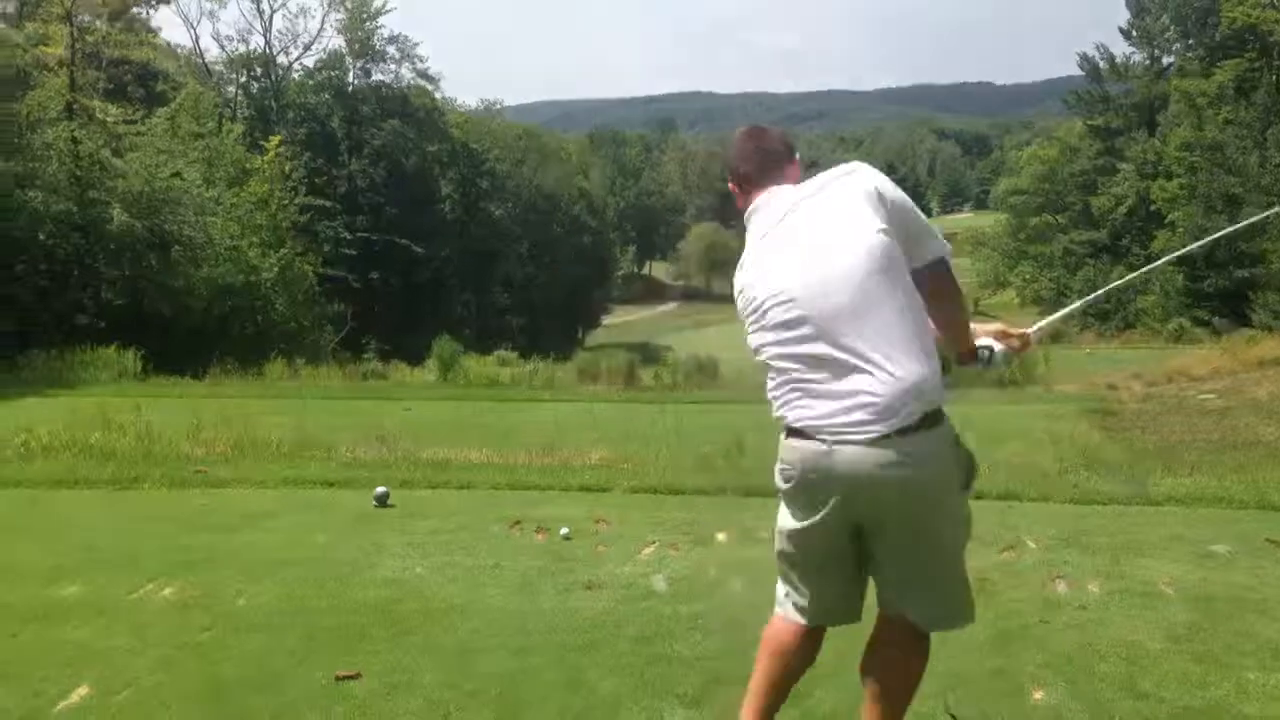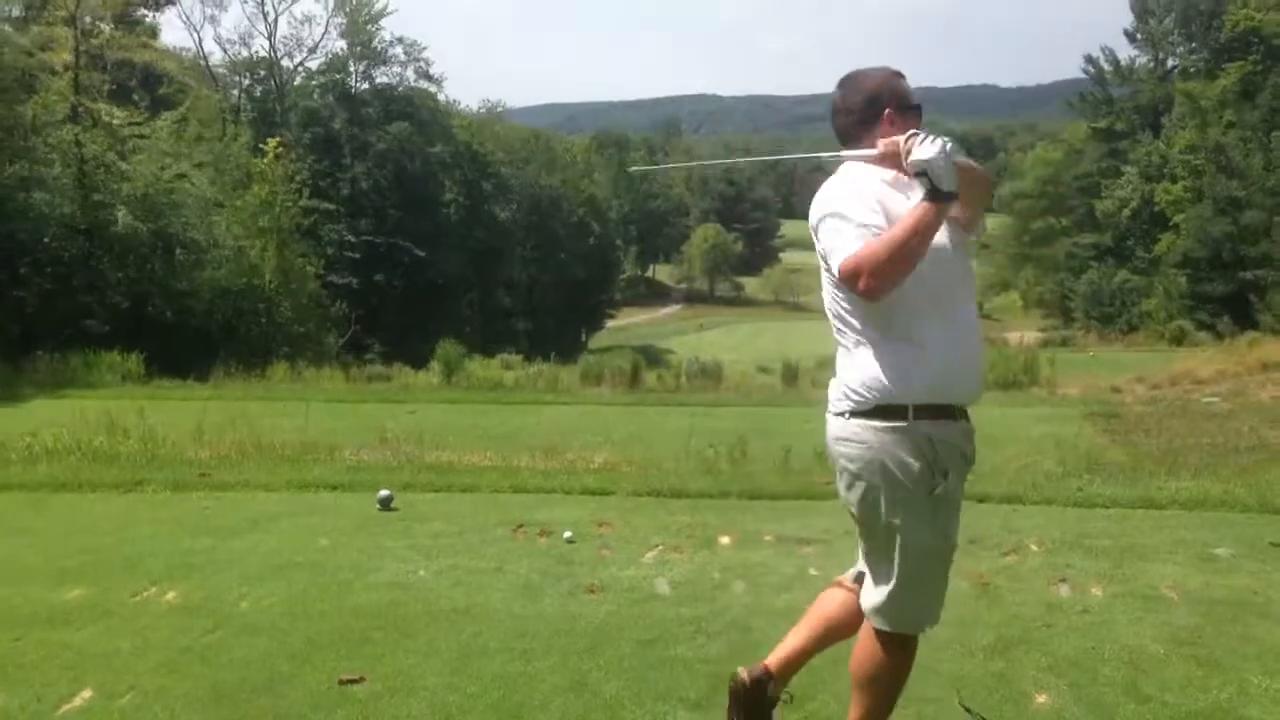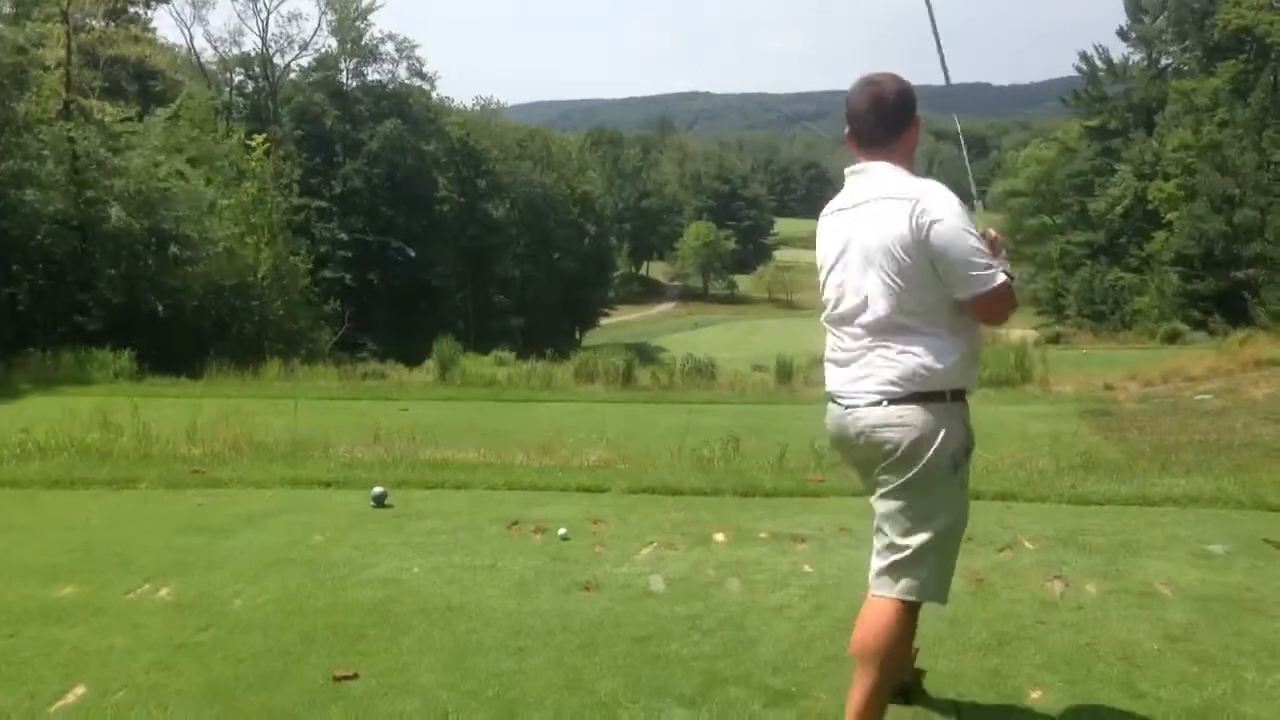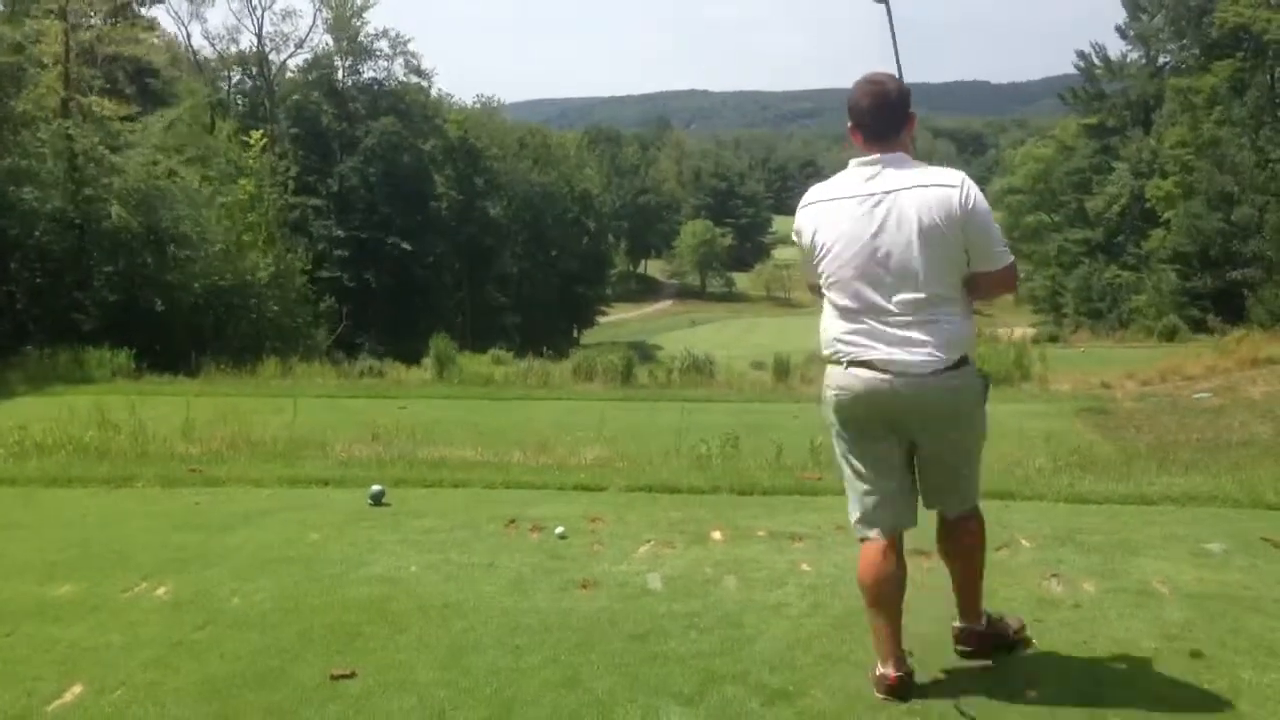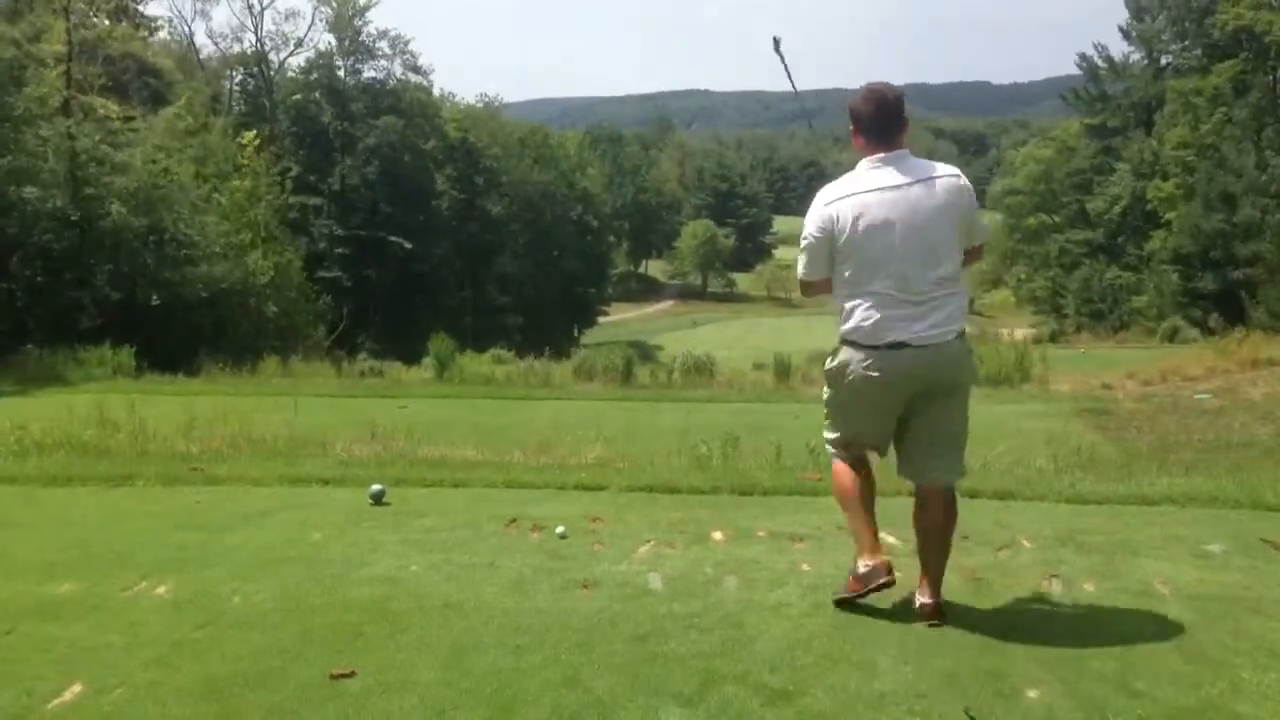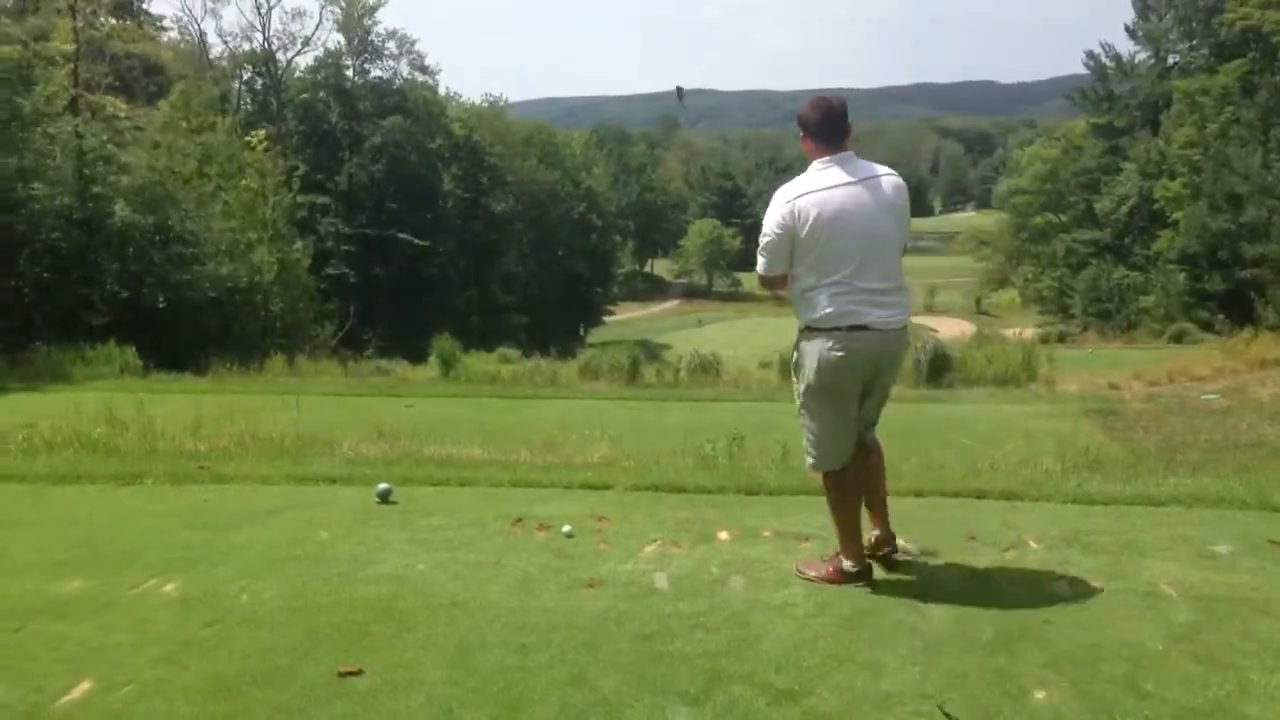
dt=0.5s
person 1, frame 1
left shoulder: (752, 272)
right shoulder: (858, 184)
right elbow: (934, 276)
left wrist: (964, 342)
right wrist: (967, 342)
left hip: (815, 456)
right hip: (909, 447)
left knee: (803, 609)
right knee: (909, 612)
person 1, frame 2
left shoulder: (907, 186)
right shoulder: (848, 195)
left elbow: (978, 193)
right elbow: (869, 275)
left wrist: (945, 169)
right wrist: (934, 189)
left hip: (926, 423)
right hip: (893, 428)
left knee: (875, 583)
right knee: (898, 606)
person 1, frame 3
left shoulder: (837, 208)
right shoulder: (928, 201)
right elbow: (991, 302)
left wrist: (973, 255)
right wrist: (999, 281)
left hip: (854, 406)
right hip: (914, 413)
left knee: (900, 551)
right knee: (901, 576)
left ankle: (895, 665)
person 1, frame 4
left shoulder: (816, 204)
right shoulder: (954, 190)
right elbow: (1002, 278)
left hip: (854, 381)
right hip: (942, 380)
left knee: (878, 525)
right knee: (958, 505)
left ankle: (890, 662)
right ankle: (974, 623)
person 1, frame 5
left shoulder: (833, 200)
right shoulder: (952, 183)
left elbow: (811, 284)
right elbow: (973, 250)
left hip: (871, 355)
right hip: (945, 352)
left knee: (848, 449)
right knee: (935, 478)
left ankle: (870, 556)
right ankle: (930, 593)
person 1, frame 6
left shoulder: (792, 198)
right shoulder: (893, 184)
left elbow: (770, 279)
left hip: (830, 339)
right hip: (891, 332)
left knee: (834, 453)
right knee: (862, 436)
left ankle: (852, 559)
right ankle: (881, 531)
